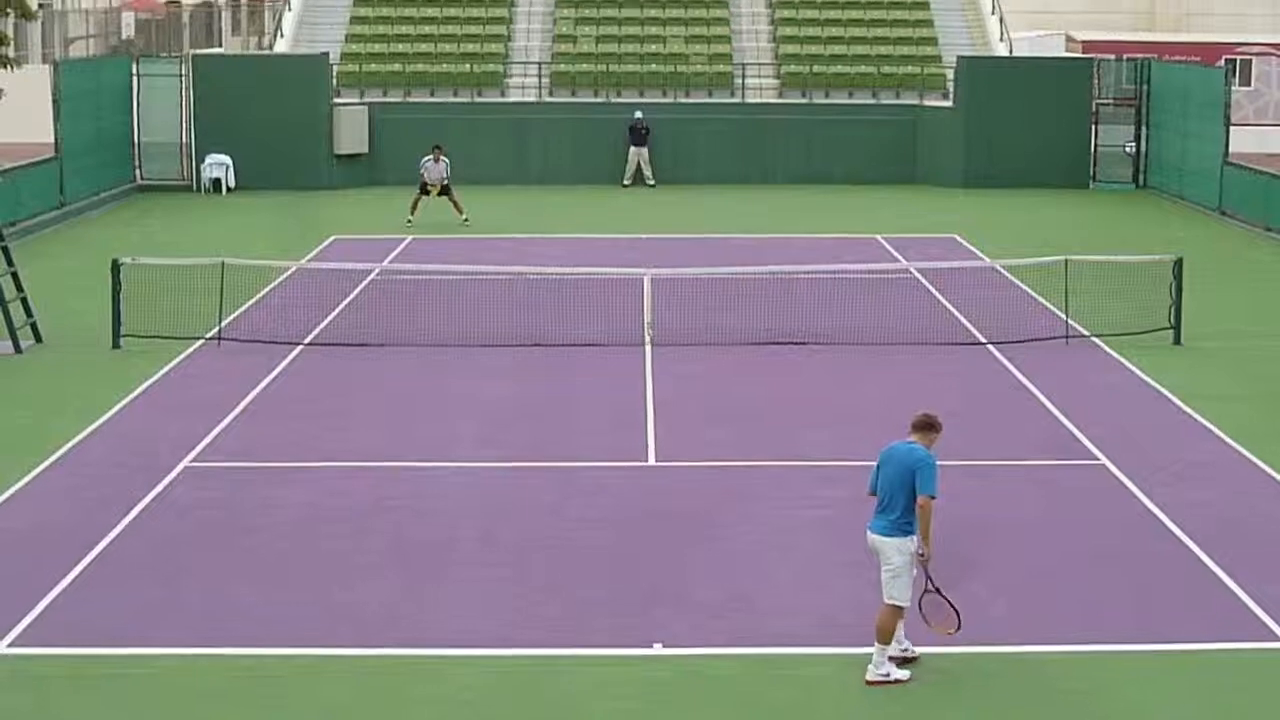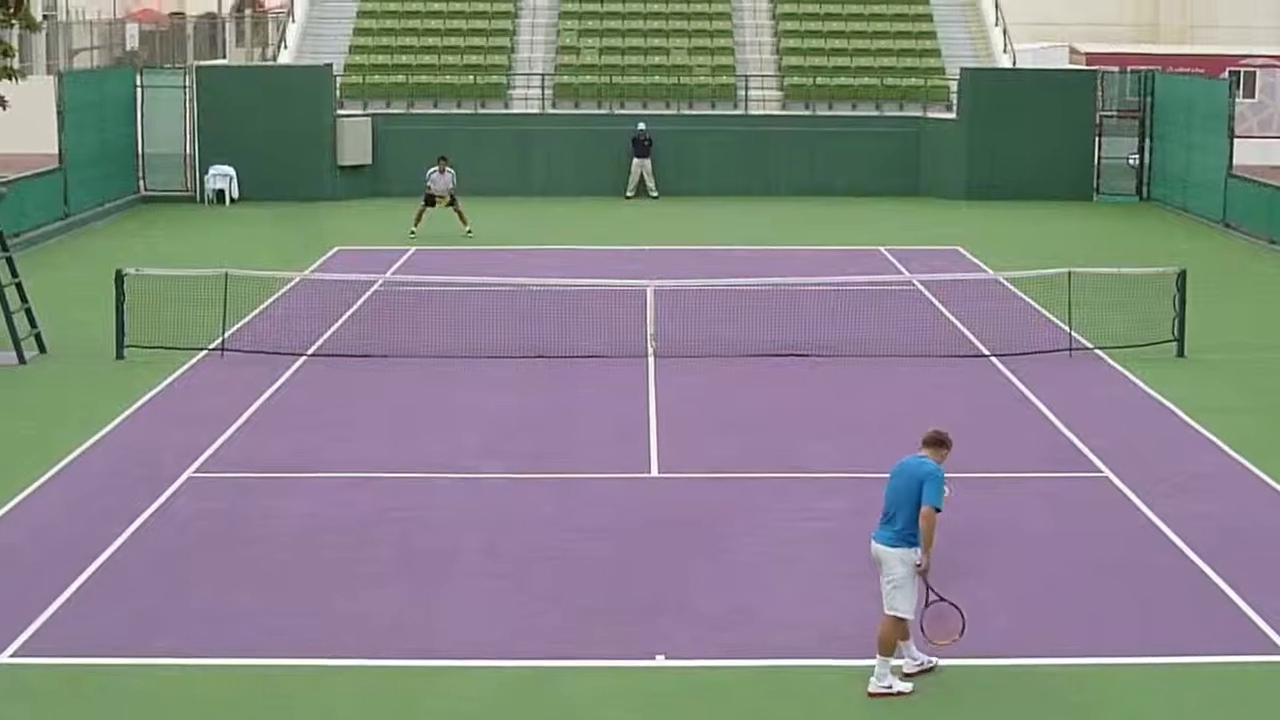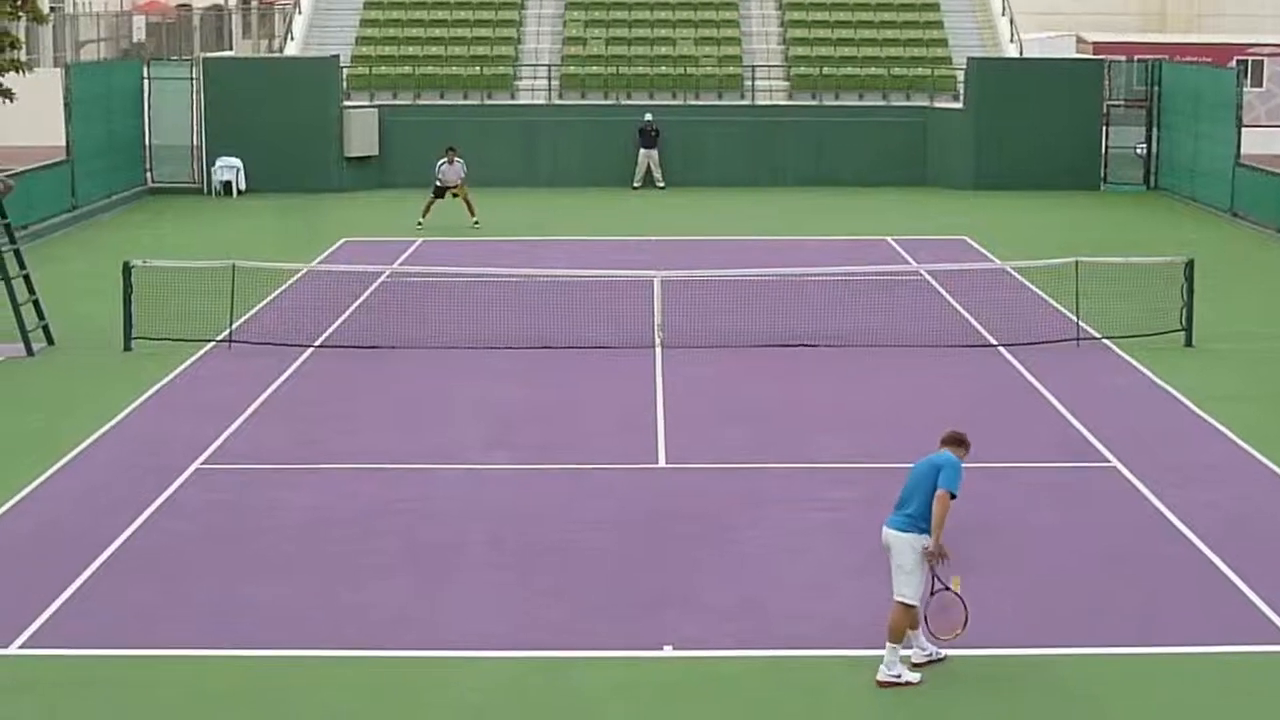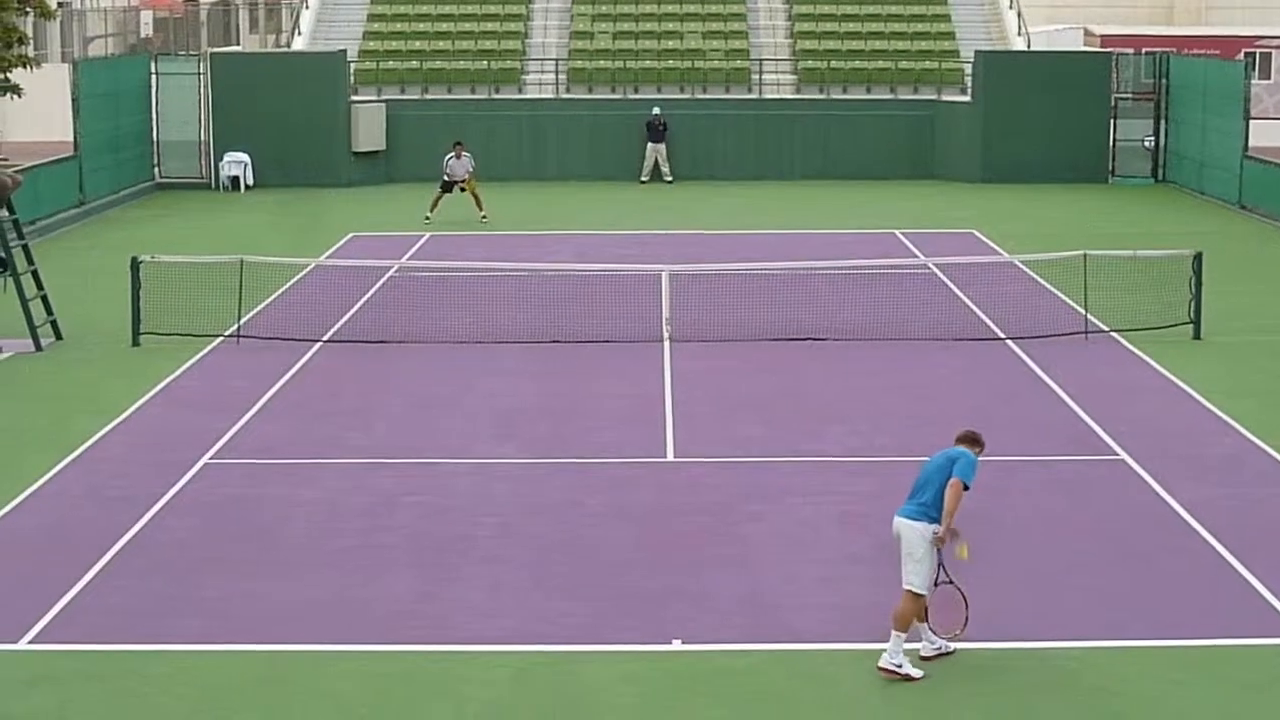
dt=0.2s
person 1, frame 1
left shoulder: (888, 451)
right shoulder: (924, 458)
left elbow: (873, 491)
right elbow: (923, 503)
right wrist: (925, 542)
left hip: (878, 530)
right hip: (897, 538)
left knee: (898, 595)
right knee: (893, 602)
left ankle: (898, 645)
right ankle: (878, 667)
person 1, frame 2
left shoulder: (902, 465)
right shoulder: (933, 472)
right elbow: (927, 514)
right wrist: (926, 554)
left hip: (882, 541)
right hip: (900, 549)
left knee: (900, 608)
right knee: (895, 613)
left ankle: (913, 660)
right ankle: (881, 680)
person 1, frame 3
left shoulder: (926, 462)
right shoulder: (952, 463)
right elbow: (941, 497)
left wrist: (935, 542)
right wrist: (935, 539)
left hip: (894, 528)
right hip: (908, 535)
left knee: (910, 596)
right knee: (904, 601)
left ankle: (921, 649)
right ankle: (889, 669)
person 1, frame 4
left shoulder: (942, 456)
right shoulder: (968, 457)
right elbow: (954, 486)
left wrist: (943, 527)
right wrist: (945, 525)
left hip: (905, 518)
right hip: (918, 525)
left knee: (920, 586)
right knee: (913, 591)
left ankle: (930, 643)
right ankle: (893, 657)
